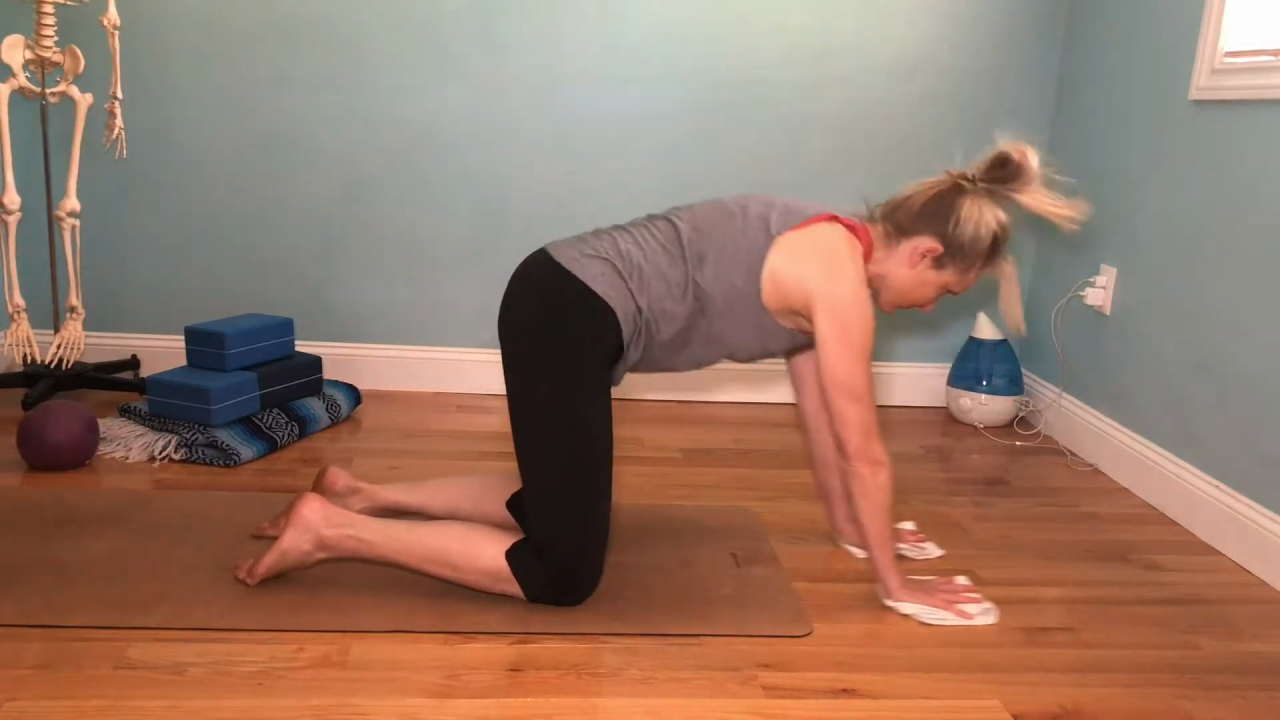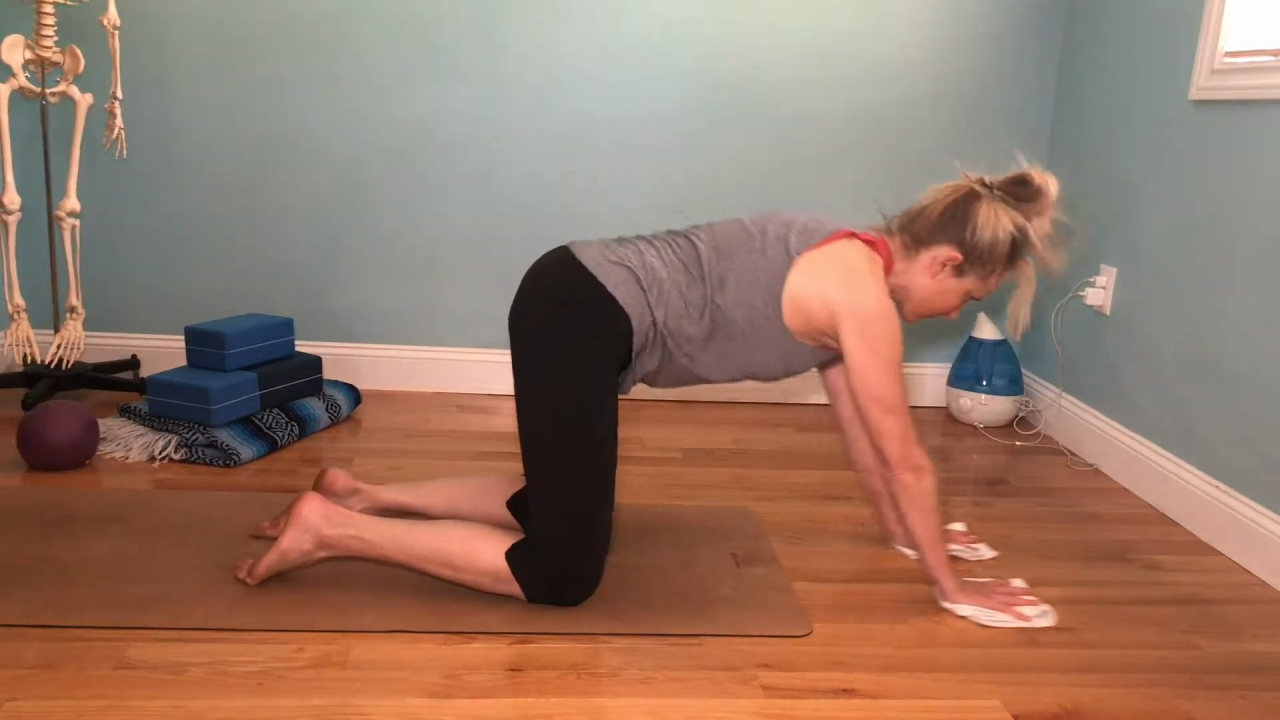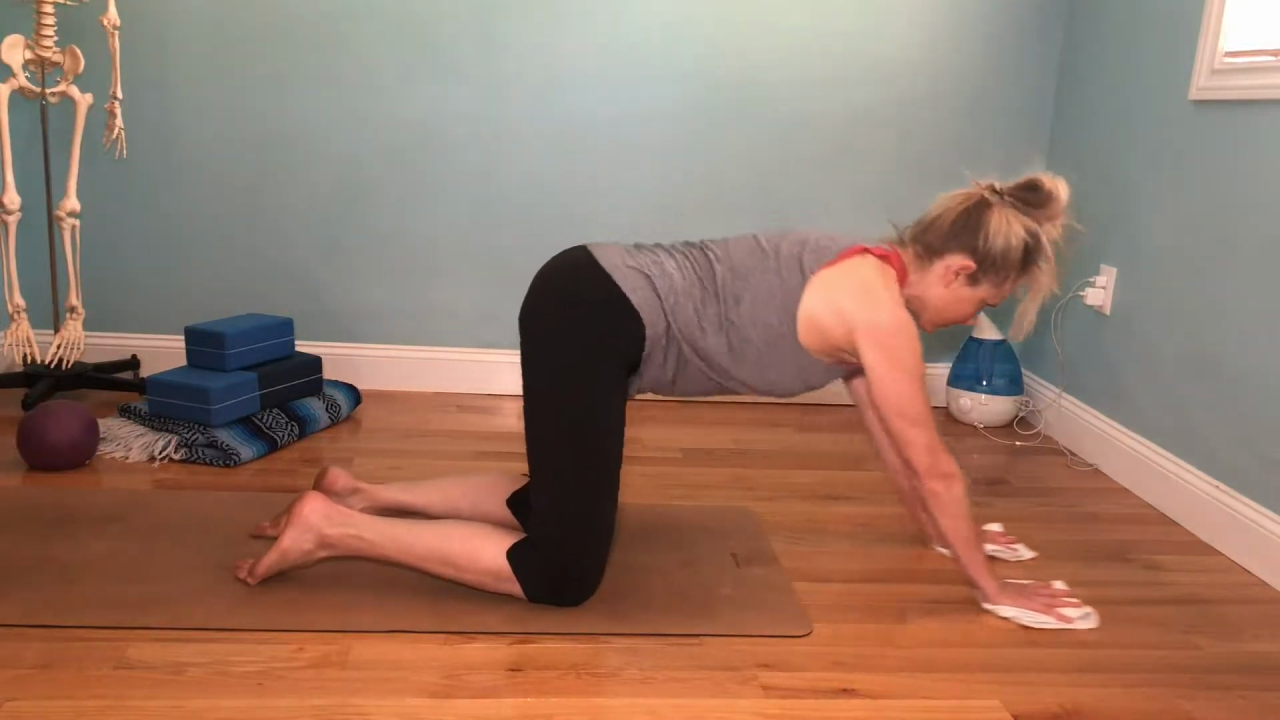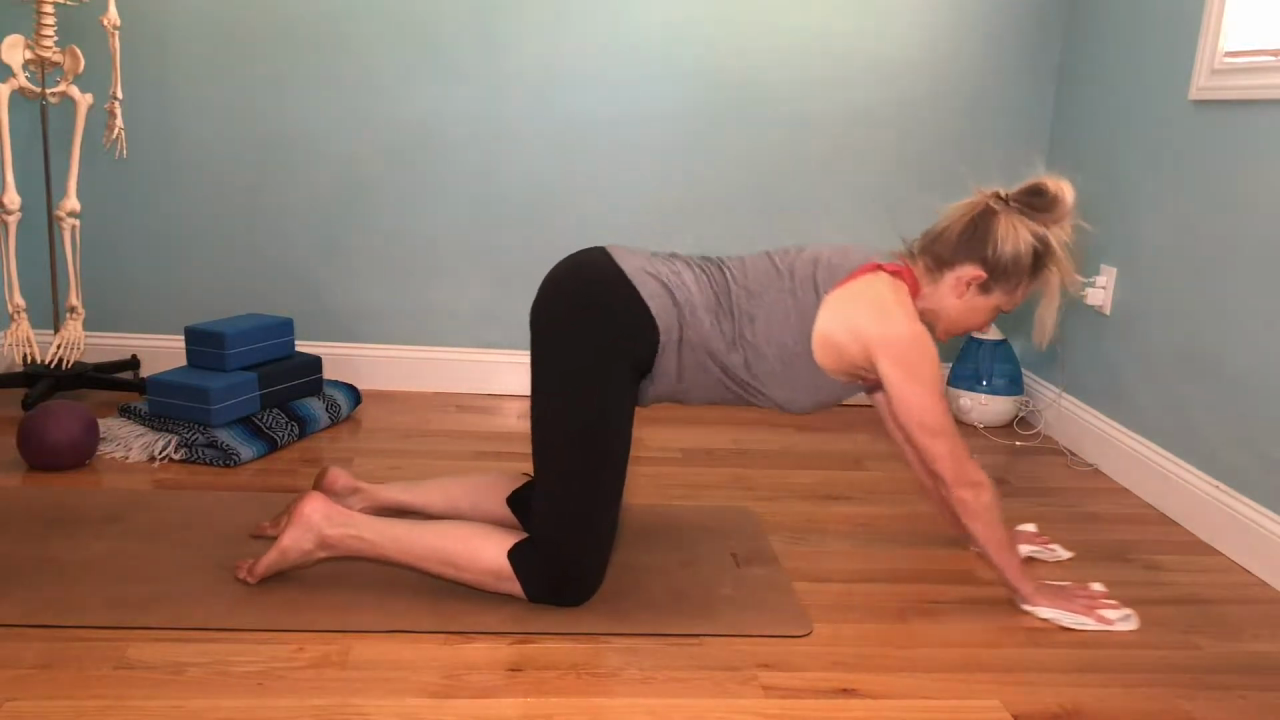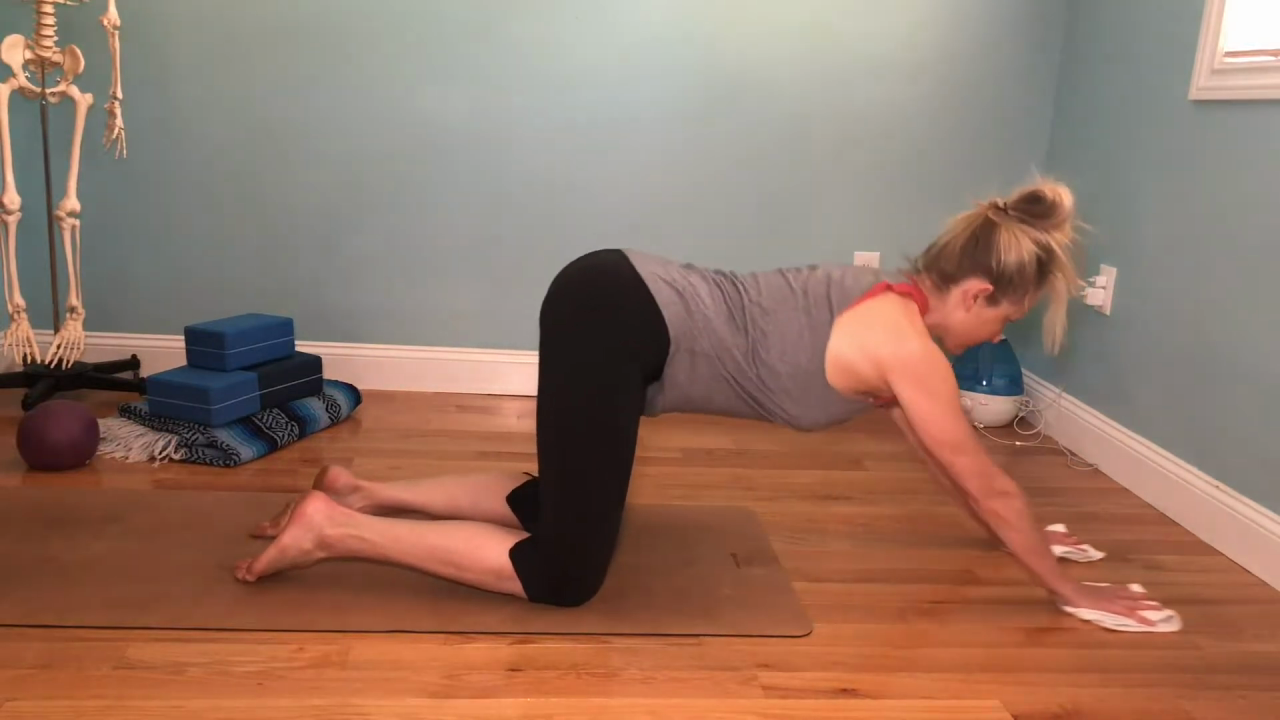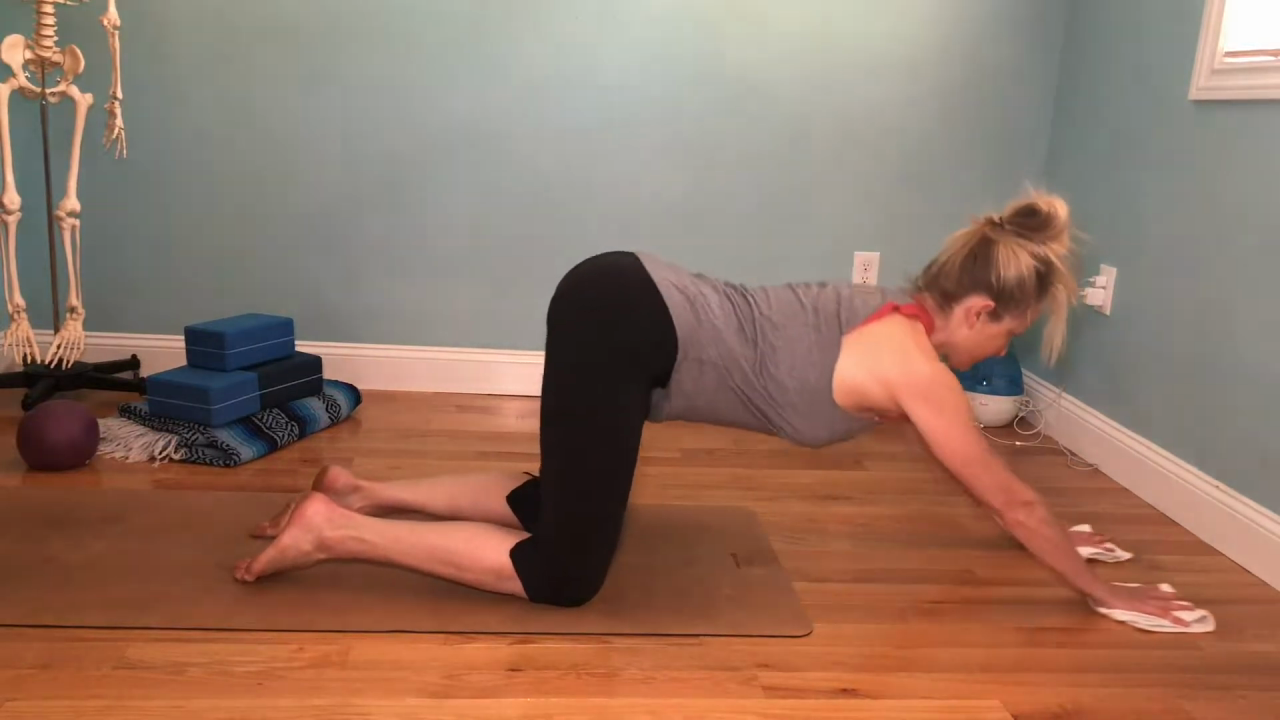
dt=0.1s
person 1, frame 1
left shoulder: (829, 263)
right shoulder: (837, 282)
left elbow: (822, 421)
right elbow: (863, 450)
left wrist: (849, 529)
right wrist: (894, 581)
left hip: (564, 301)
right hip: (568, 315)
left knee: (557, 505)
right knee: (564, 572)
left ankle: (365, 495)
right ankle: (333, 530)
person 1, frame 2
left shoulder: (847, 275)
right shoulder: (865, 295)
left elbow: (862, 429)
right elbow: (905, 459)
left wrist: (907, 531)
right wrist: (951, 586)
left hip: (573, 305)
right hip: (581, 320)
left knee: (558, 509)
right knee: (563, 574)
left ankle: (362, 496)
right ankle: (332, 529)
person 1, frame 3
left shoulder: (867, 280)
right shoulder: (880, 311)
left elbow: (892, 440)
right elbow: (934, 467)
left wrist: (943, 530)
right wrist: (991, 584)
left hip: (584, 299)
right hip: (591, 320)
left knee: (554, 507)
right knee: (563, 573)
left ankle: (361, 493)
right ankle: (334, 529)
person 1, frame 4
left shoulder: (884, 291)
right shoulder: (896, 324)
left elbow: (915, 445)
right elbow: (962, 475)
left wrist: (977, 534)
right wrist: (1030, 590)
left hip: (597, 298)
right hip: (605, 321)
left knee: (556, 508)
right knee: (565, 572)
left ankle: (361, 493)
right ankle: (335, 530)
person 1, frame 5
left shoulder: (891, 305)
right shoulder: (906, 347)
left elbow: (965, 476)
right elbow: (988, 486)
left wrist: (1012, 531)
right wrist: (1068, 587)
left hip: (607, 301)
right hip: (614, 326)
left knee: (560, 502)
right knee: (564, 571)
left ankle: (364, 491)
right ankle: (336, 529)
person 1, frame 6
left shoulder: (901, 320)
right shoulder: (912, 364)
left elbow: (984, 483)
right elbow: (1011, 498)
left wrist: (1042, 536)
right wrist: (1103, 592)
left hip: (615, 300)
right hip: (623, 329)
left knee: (562, 505)
right knee: (566, 572)
left ankle: (366, 492)
right ankle: (338, 532)
